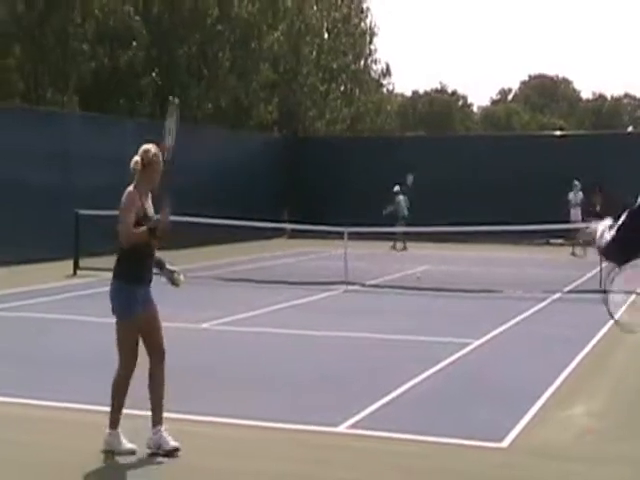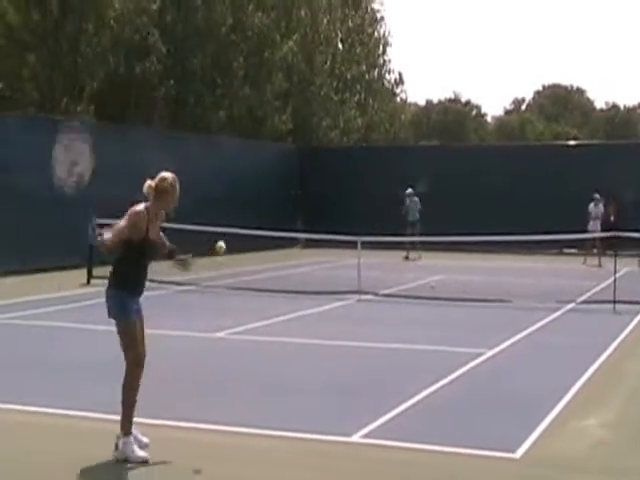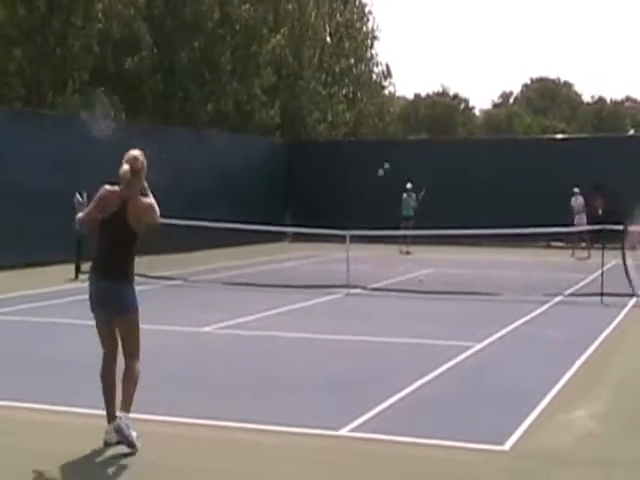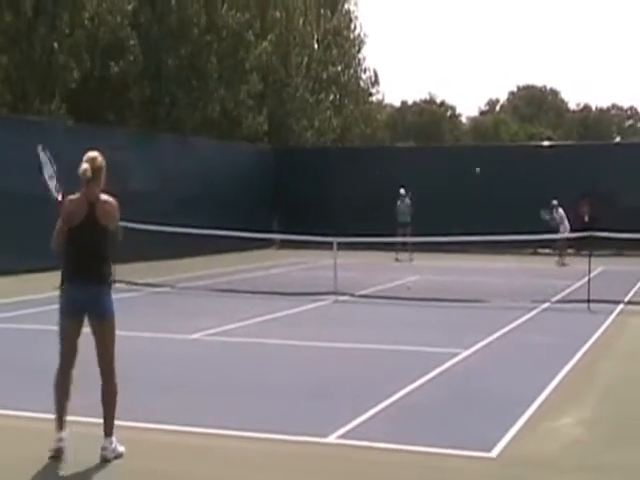
dt=0.5s
person 1, frame 1
left shoulder: (146, 195)
right shoulder: (132, 196)
right elbow: (125, 239)
left wrist: (163, 266)
right wrist: (153, 227)
left hip: (141, 287)
right hip: (127, 288)
left knee: (158, 356)
right knee: (128, 363)
left ankle: (157, 432)
right ankle: (113, 434)
person 1, frame 2
left shoulder: (155, 216)
right shoulder: (139, 214)
right elbow: (112, 240)
left wrist: (173, 254)
right wrist: (104, 240)
left hip: (130, 295)
right hip: (122, 295)
left knee: (135, 364)
right knee: (135, 366)
left ankle: (127, 430)
right ankle: (124, 442)
person 1, frame 3
left shoulder: (106, 194)
right shoulder: (142, 206)
left elbow: (81, 222)
right wrist: (147, 190)
left hip: (97, 283)
right hip: (120, 287)
left knee: (109, 355)
right knee: (132, 358)
left ankle: (112, 424)
right ankle: (123, 417)
person 1, frame 4
left shoulder: (69, 204)
right shoulder: (111, 206)
left elbow: (56, 244)
left hip: (72, 290)
right hip: (99, 292)
left knee: (66, 364)
right knee: (107, 369)
left ankle: (60, 433)
right ankle: (109, 442)
